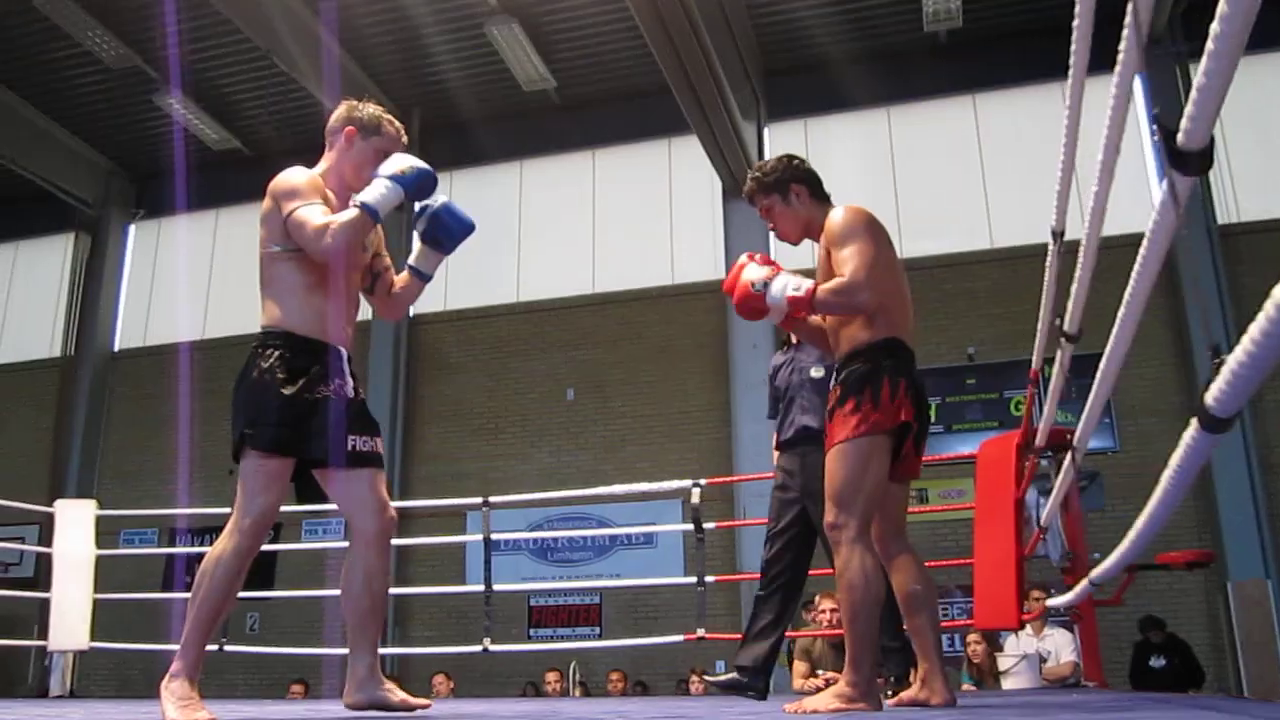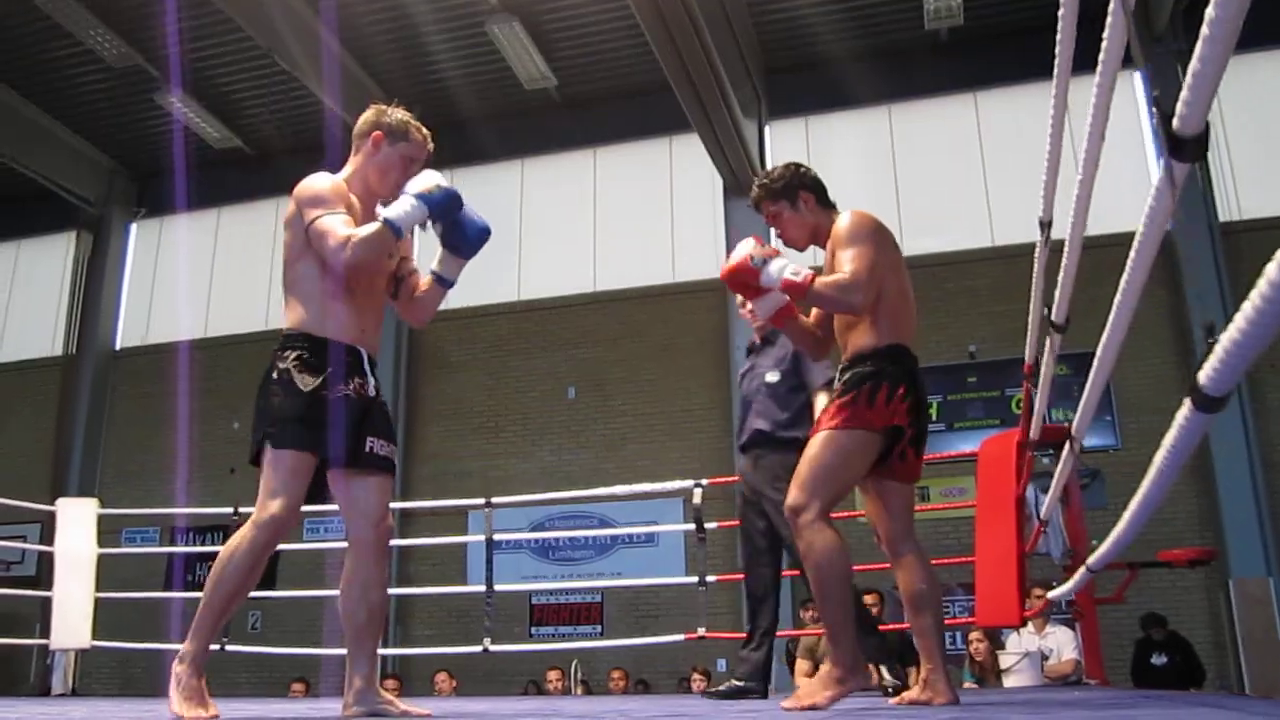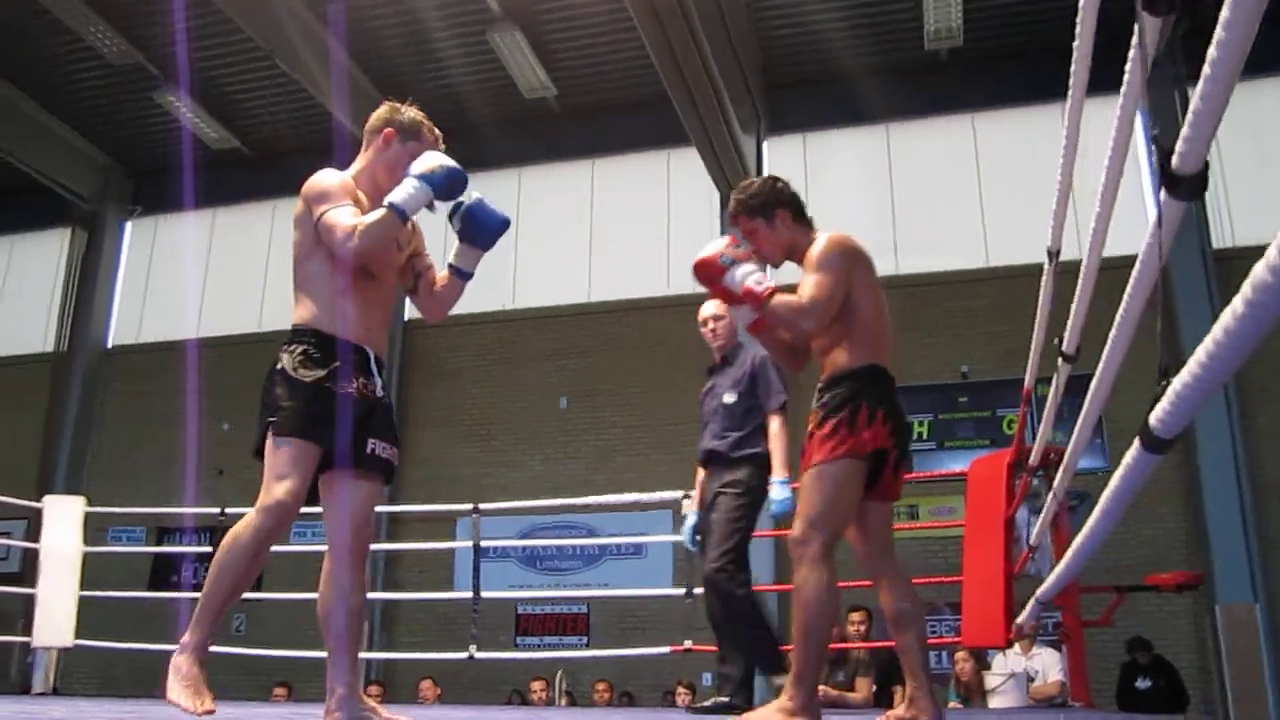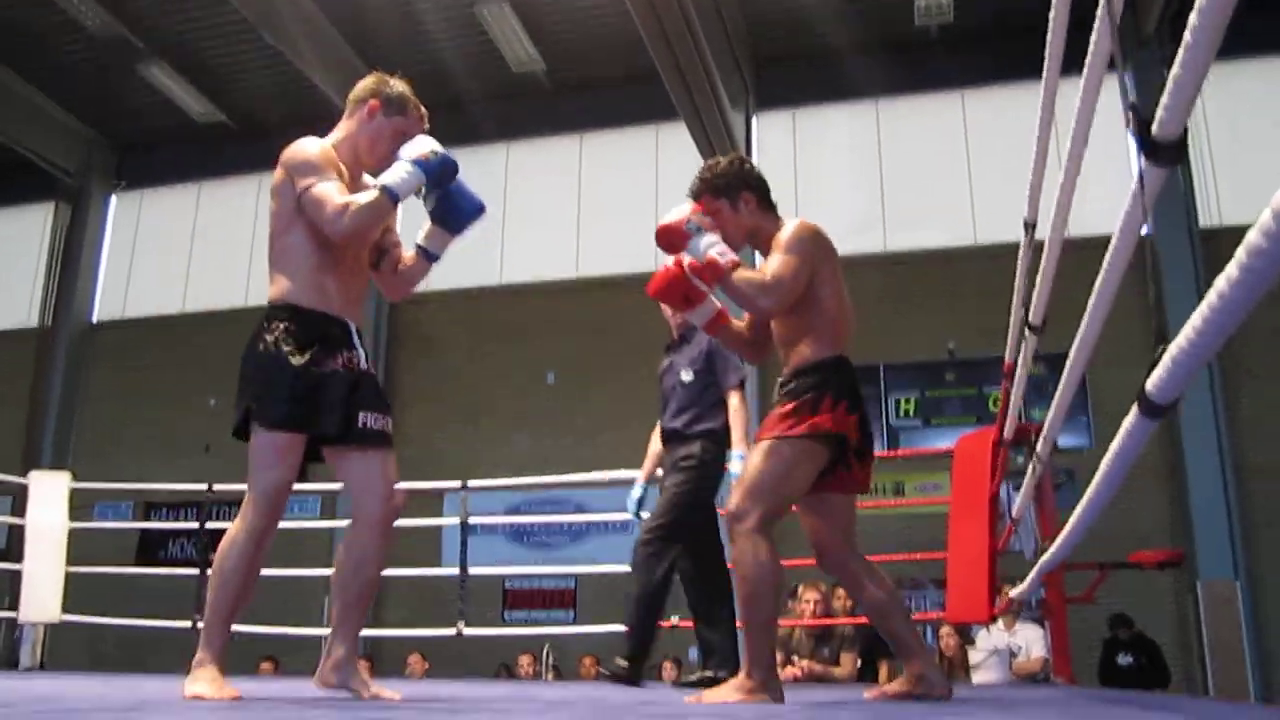
dt=0.2s
person 1, frame 1
left shoulder: (362, 220)
right shoulder: (295, 183)
left elbow: (391, 304)
right elbow: (326, 244)
left wrist: (431, 251)
right wrist: (385, 191)
left hip: (337, 378)
right hip: (285, 367)
left knee: (375, 526)
right knee: (252, 521)
person 1, frame 2
left shoulder: (385, 225)
right shoulder: (319, 190)
left elbow: (416, 310)
right elbow: (345, 256)
left wrist: (452, 259)
right wrist: (410, 207)
left hip: (360, 382)
right hip: (306, 370)
left knee: (372, 536)
right knee: (275, 517)
right ankle: (190, 663)
person 1, frame 3
left shoulder: (403, 228)
right shoulder: (329, 185)
left elbow: (434, 306)
right elbow: (352, 247)
left wrist: (470, 251)
right wrist: (415, 192)
left hip: (366, 381)
right hip: (313, 363)
left knee: (351, 540)
right knee: (278, 504)
right ankle: (191, 649)
person 1, frame 4
left shoulder: (373, 194)
right shoulder: (308, 155)
left elbow: (397, 281)
right elbow: (342, 224)
left wrist: (441, 231)
right wrist: (406, 175)
left hip: (347, 353)
right hip: (293, 342)
left knee: (378, 507)
right knee: (265, 501)
left ankle: (340, 662)
right ankle: (206, 662)
person 2, frame 1
left shoulder: (846, 220)
right shoulder: (838, 240)
left elbow: (860, 295)
right elbow: (840, 337)
left wrist: (785, 288)
right wrist: (782, 306)
left hip: (874, 385)
right hip: (885, 388)
left knee: (845, 528)
right knee: (888, 539)
left ankle: (858, 685)
right ankle: (932, 679)
person 2, frame 2
left shoulder: (854, 226)
right shoulder: (840, 248)
left elbow: (856, 296)
right elbow: (817, 343)
left wrist: (780, 272)
right wrist: (769, 299)
left hip: (875, 383)
right hip: (887, 392)
left knee: (803, 509)
right knee: (898, 540)
left ankle: (844, 663)
right ankle: (935, 679)
person 2, frame 3
left shoulder: (830, 248)
right shoulder: (820, 266)
left elbow: (809, 319)
right elbow: (793, 356)
left wrist: (747, 280)
right wrist: (745, 305)
left hip: (854, 407)
right hip: (867, 414)
left knee: (809, 546)
right knee: (878, 559)
person 2, frame 4
left shoulder: (797, 235)
right shoulder: (777, 259)
left elbow: (769, 299)
right elbow: (752, 348)
left wrist: (707, 252)
right wrist: (698, 306)
left hip: (819, 397)
right hip: (822, 402)
left knee: (744, 517)
right knee: (837, 555)
left ankle: (759, 677)
right ankle: (921, 670)
person 3, frame 1
right shoulder: (779, 362)
right wrist: (776, 481)
left hip: (829, 459)
right hip: (791, 465)
right knee: (777, 568)
left ankle: (898, 665)
right ankle: (751, 669)
person 3, frame 2
left shoulder: (796, 343)
right shoulder: (750, 363)
left elbow: (821, 397)
right wrist: (748, 472)
left hip: (788, 460)
right hip: (753, 468)
right knee: (759, 575)
right ankle: (751, 673)
person 3, frame 3
left shoulder: (755, 360)
right shoulder: (711, 381)
left elbow: (775, 419)
left wrist: (780, 478)
right wrist: (693, 509)
left hip: (742, 473)
right hip: (713, 481)
left knee: (720, 570)
right knee: (721, 582)
left ankle: (776, 666)
right ankle: (734, 686)
person 3, frame 4
left shoulder: (711, 342)
right shoulder: (671, 358)
left elbow: (734, 396)
left wrist: (738, 453)
right wrist: (641, 481)
left hip: (700, 452)
right hip: (679, 456)
left knee: (653, 547)
right knee: (702, 563)
left ankle: (633, 657)
right ankle: (721, 662)
